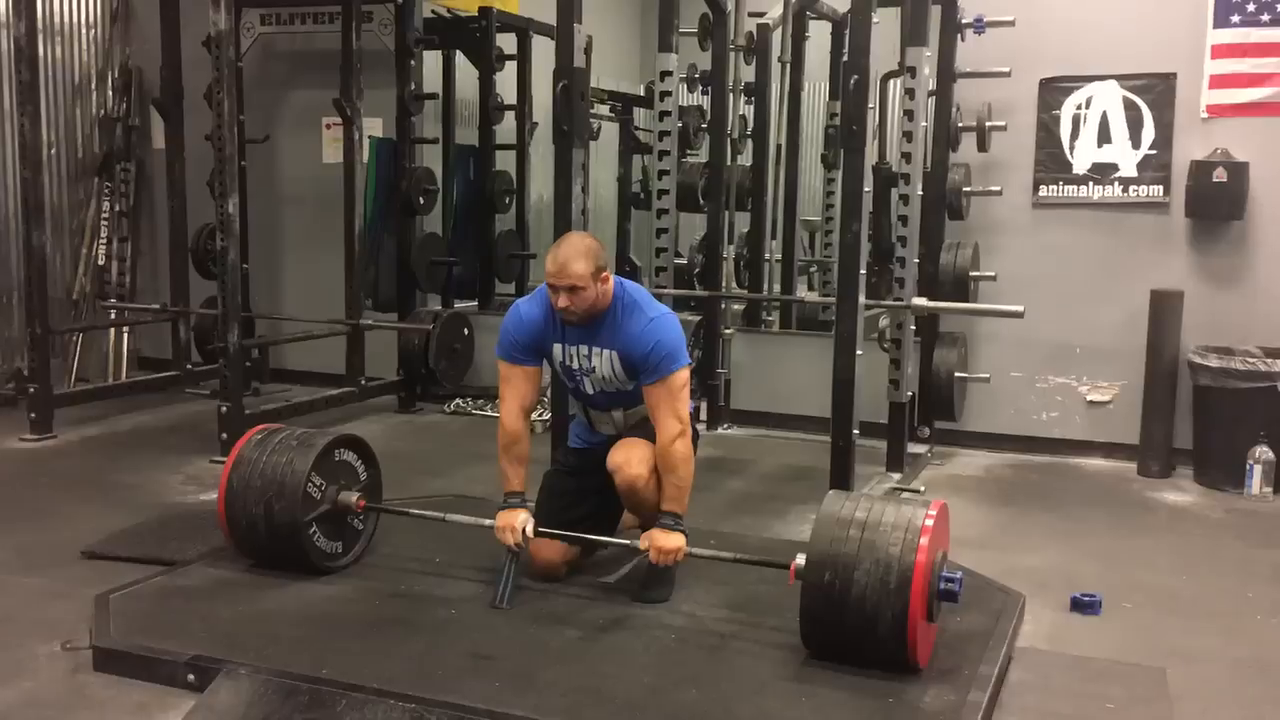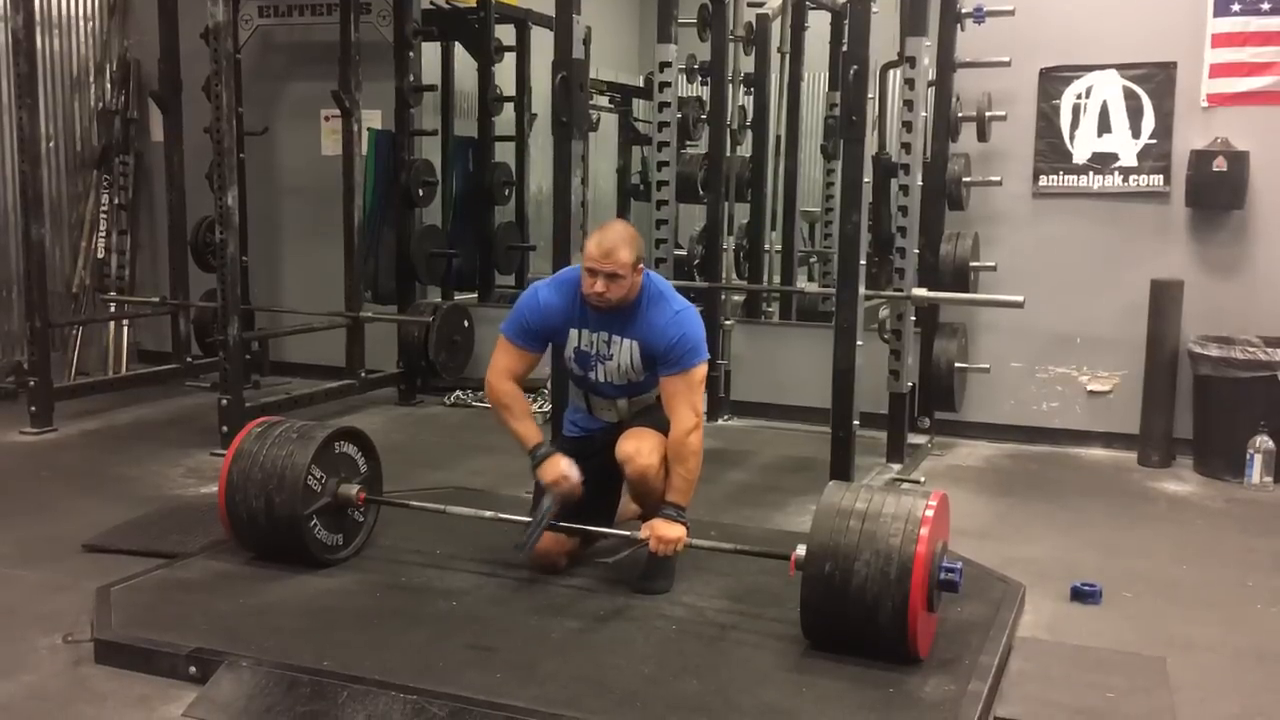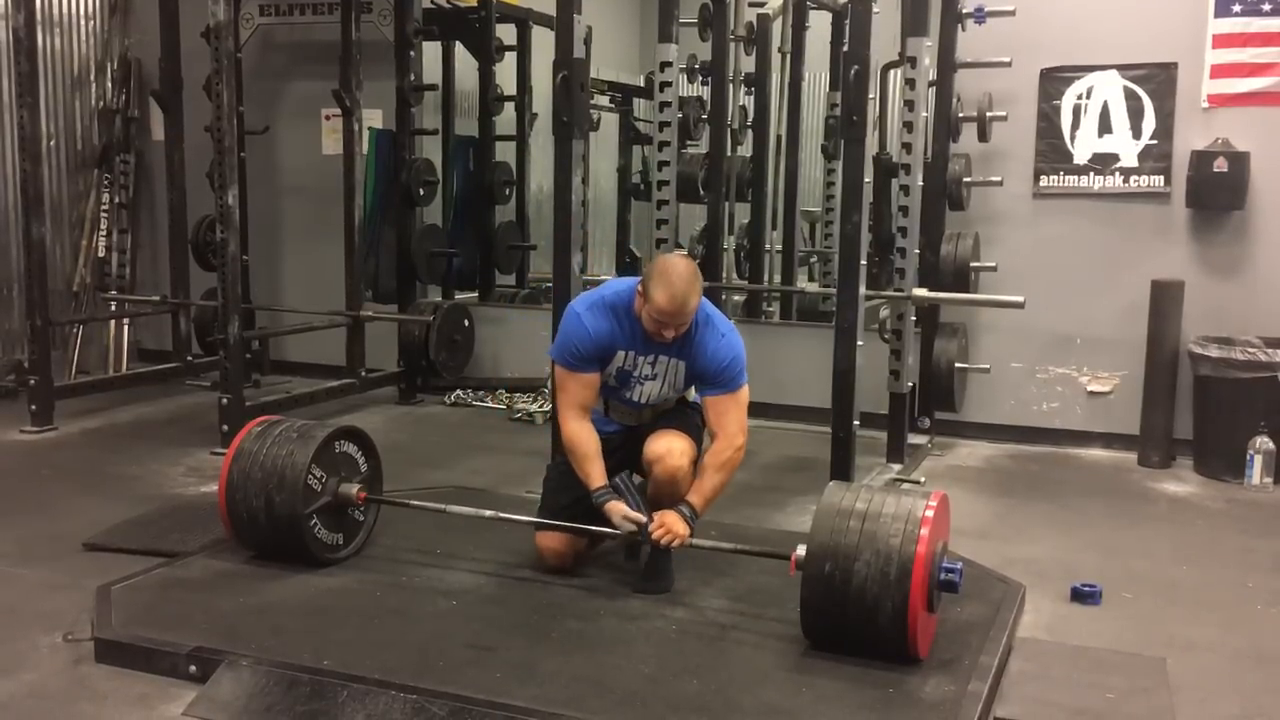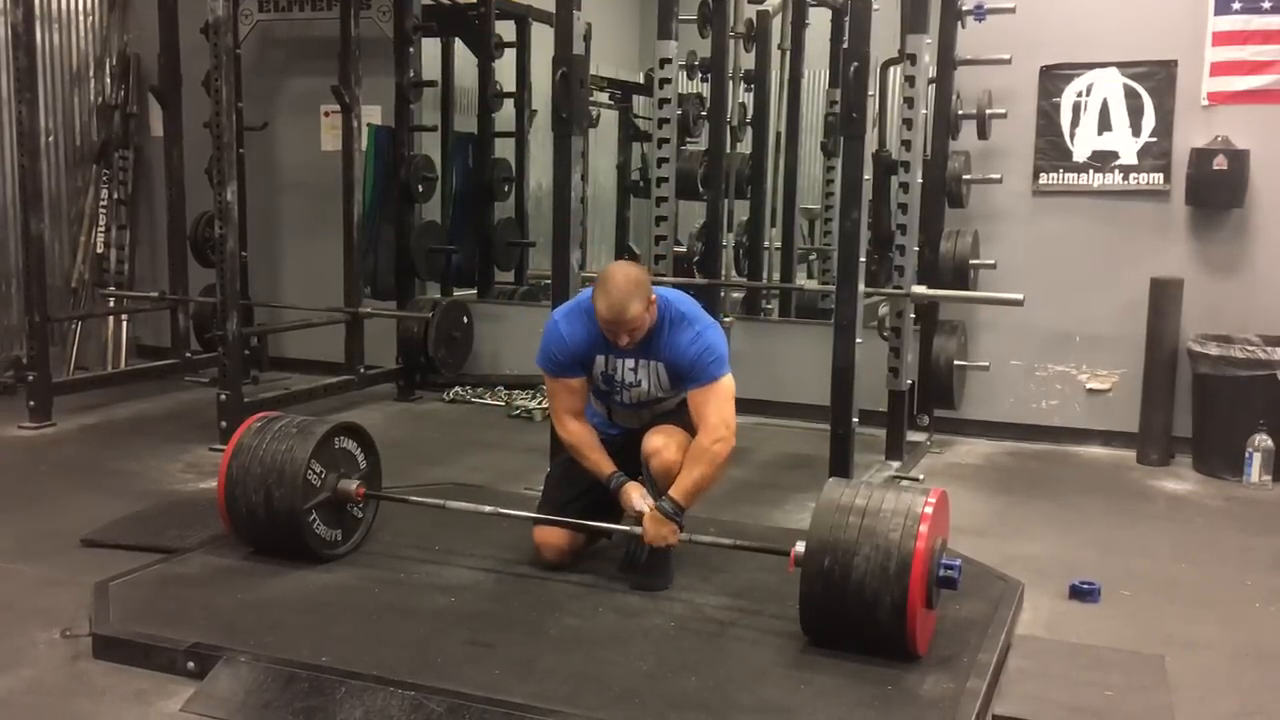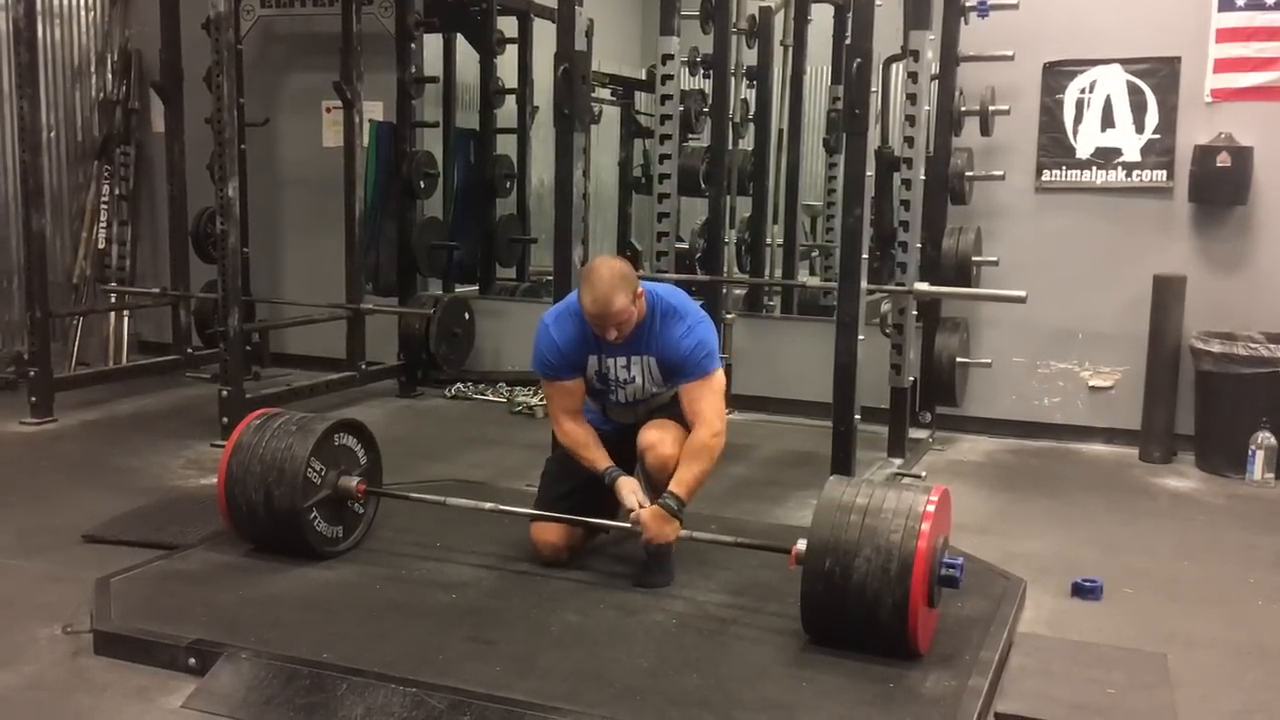
dt=1s
person 1, frame 1
left shoulder: (652, 325)
right shoulder: (526, 318)
left elbow: (674, 427)
right elbow: (514, 411)
left wrist: (671, 522)
right wrist: (514, 500)
left hip: (653, 426)
right hip: (590, 434)
left knee: (628, 468)
right knee: (547, 562)
left ankle: (661, 549)
right ankle: (616, 517)
person 1, frame 2
left shoulder: (675, 319)
right shoulder: (545, 300)
left elbow: (687, 421)
right elbow: (500, 381)
left wrist: (673, 513)
right wrist: (542, 454)
left hip: (654, 412)
right hip: (588, 422)
left knee: (638, 458)
right knee: (548, 554)
left ankle: (661, 544)
right ankle: (622, 508)
person 1, frame 3
left shoulder: (719, 340)
right shoulder: (587, 317)
left elbow: (731, 439)
right elbow: (575, 417)
left wrist: (686, 511)
right wrist: (604, 498)
left hip: (668, 416)
right hip: (601, 422)
left knee: (669, 459)
right knee: (554, 553)
left ankle: (659, 546)
right ankle: (618, 514)
person 1, frame 4
left shoulder: (696, 332)
right shoulder: (566, 327)
left elbow: (718, 436)
right elbow: (569, 420)
left wrist: (669, 511)
right wrist: (618, 483)
left hip: (669, 419)
right hip: (603, 428)
left knee: (663, 452)
right knee: (552, 549)
left ankle: (657, 543)
right ankle: (610, 512)
person 1, frame 5
left shoulder: (687, 324)
right shoulder: (556, 329)
left elbow: (709, 429)
right elbow: (568, 421)
left wrist: (670, 507)
right wrist: (615, 477)
left hip: (665, 414)
right hip: (601, 424)
left knee: (660, 448)
right knee: (549, 546)
left ankle: (657, 543)
right ankle: (609, 509)
